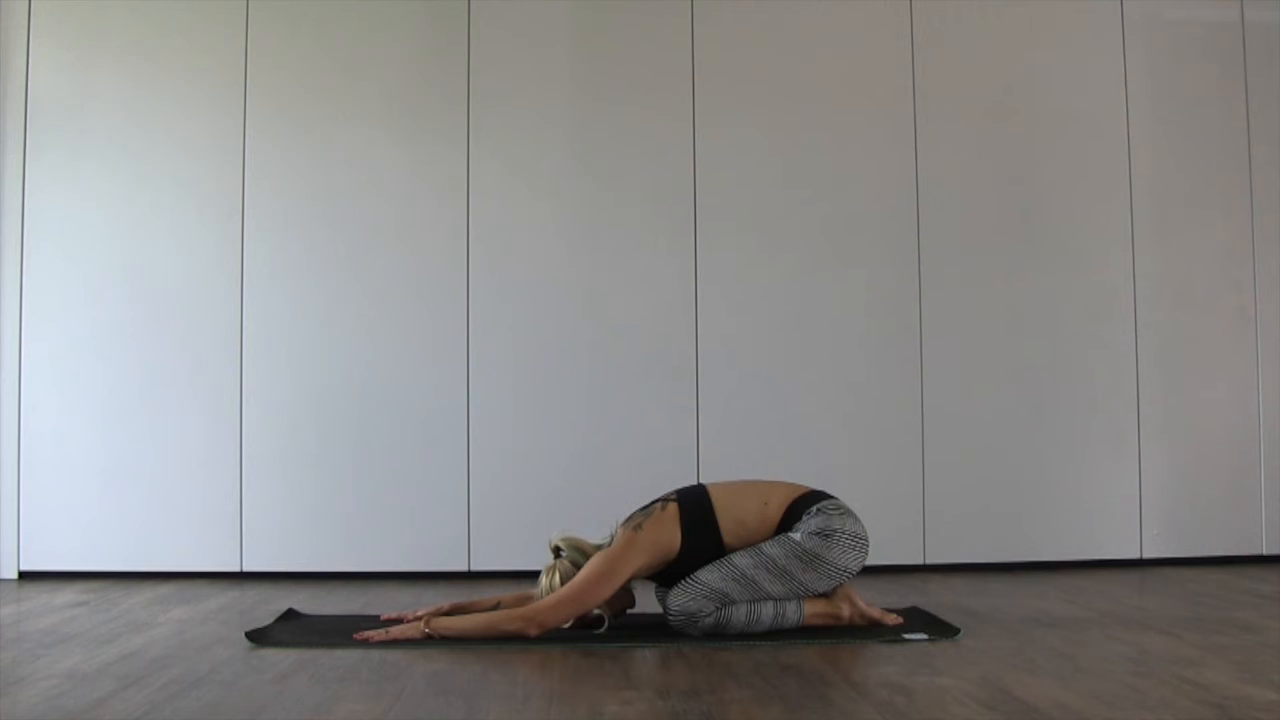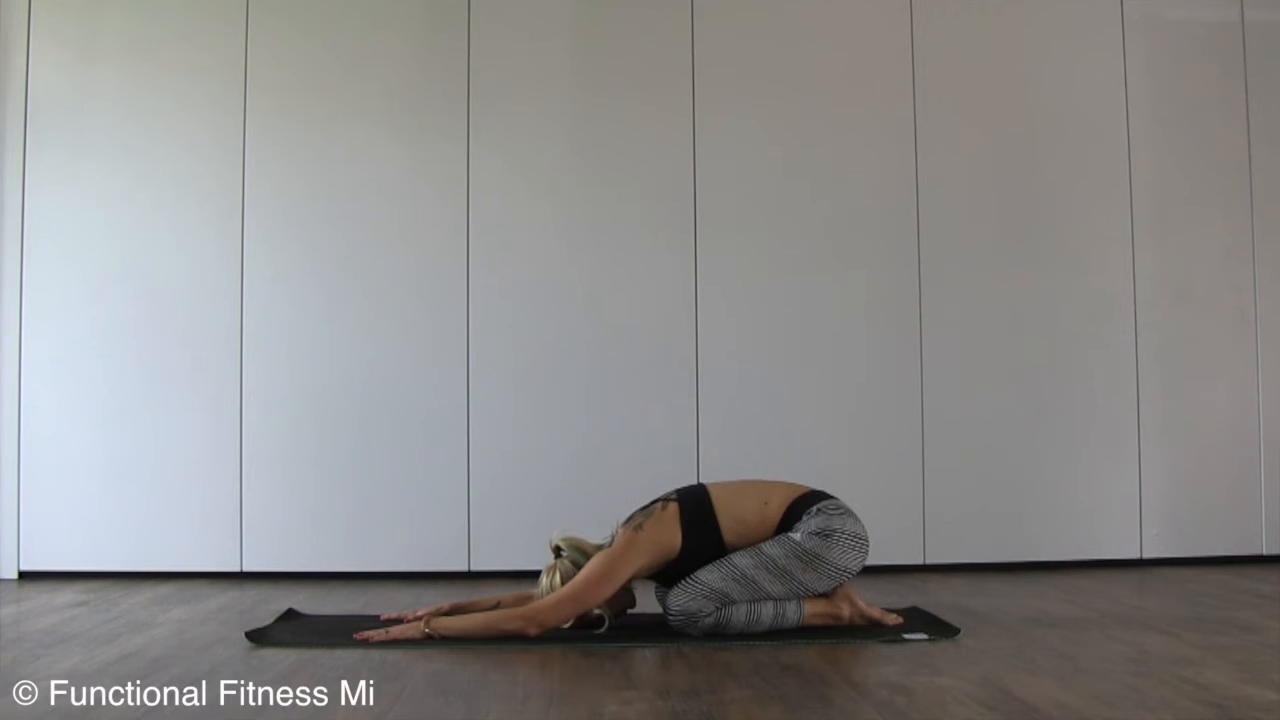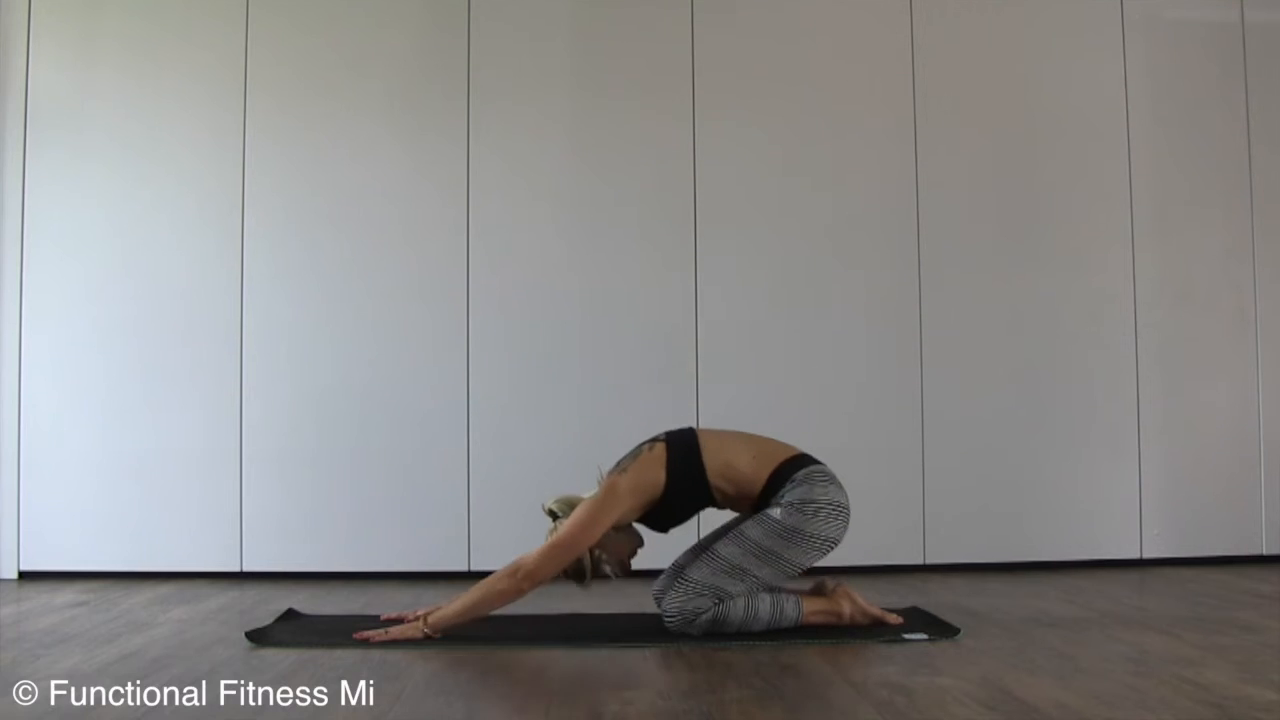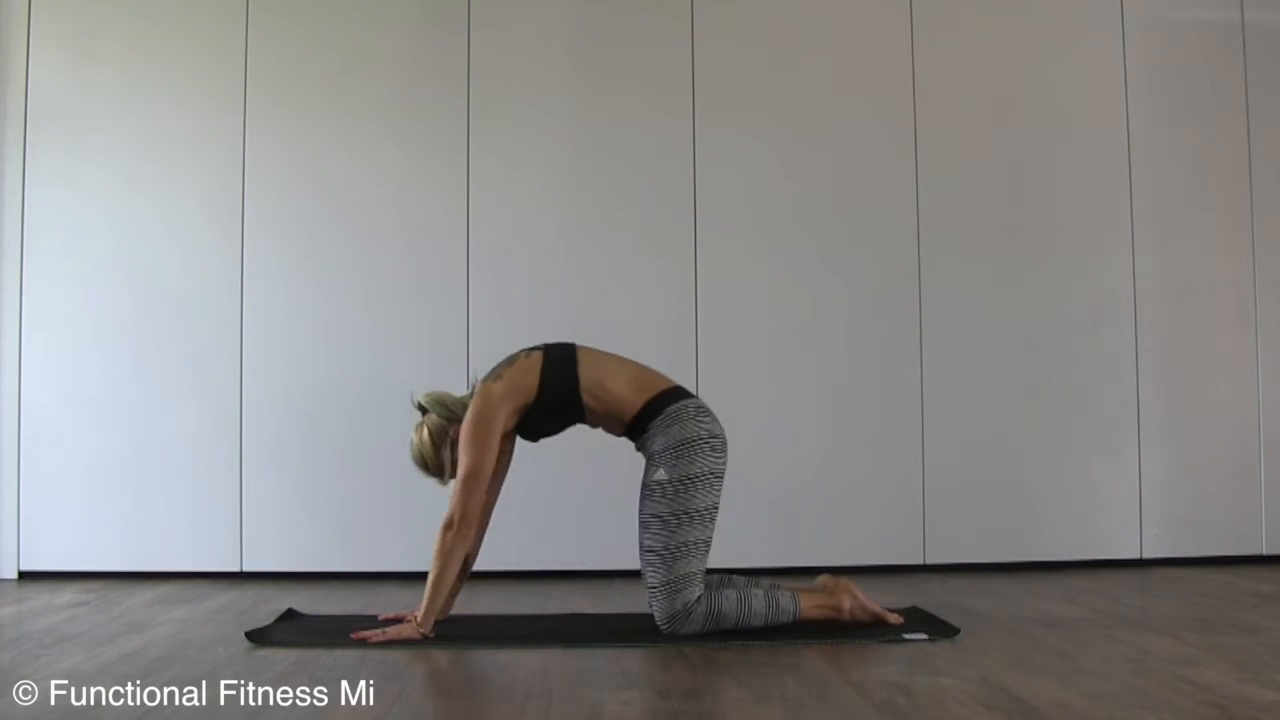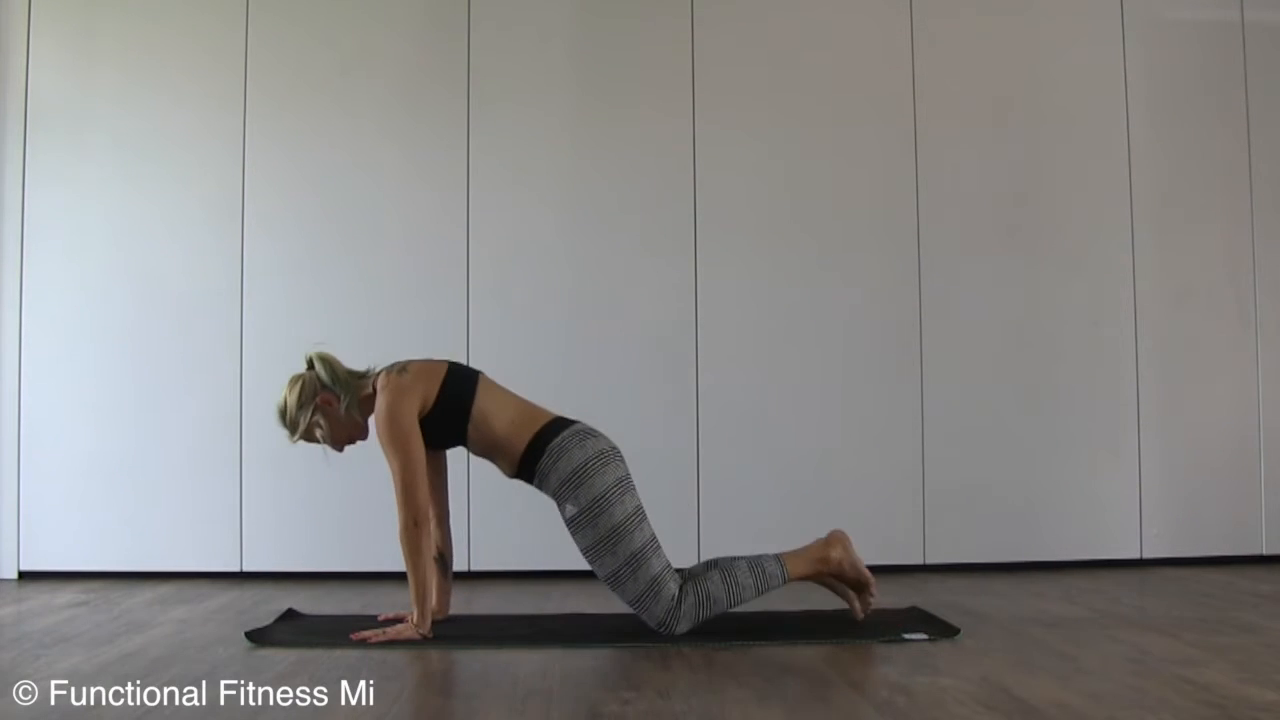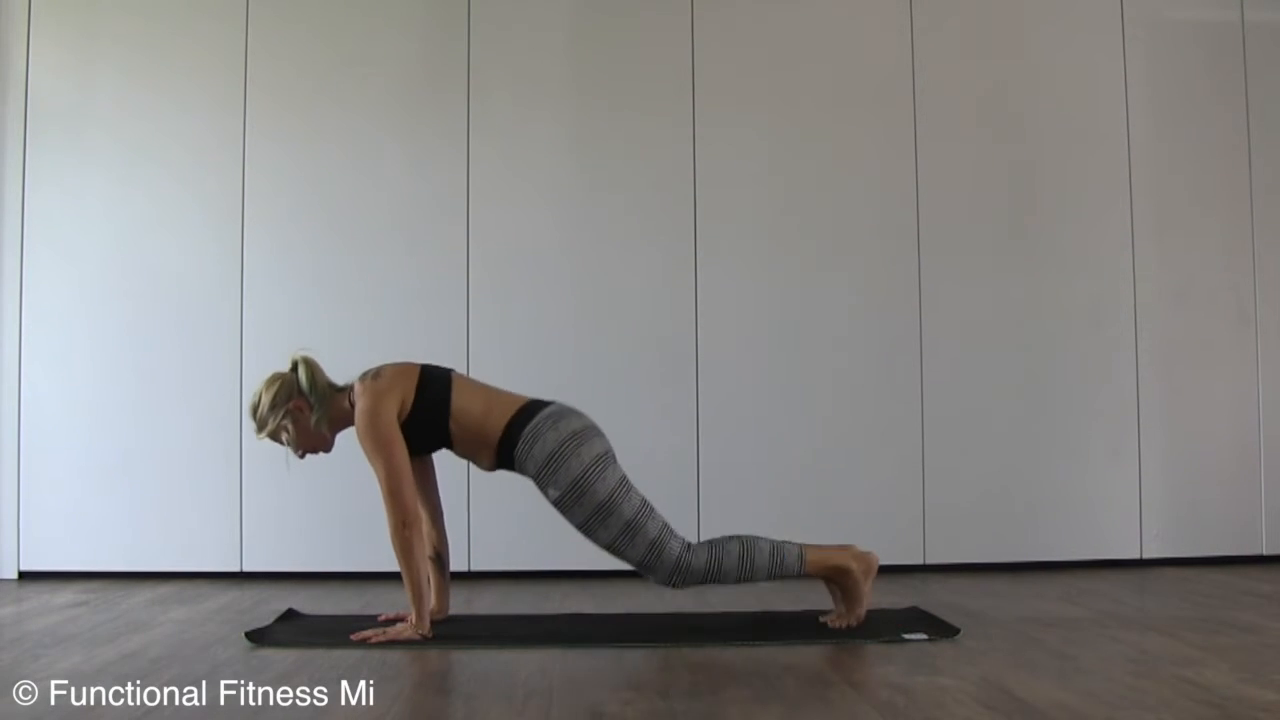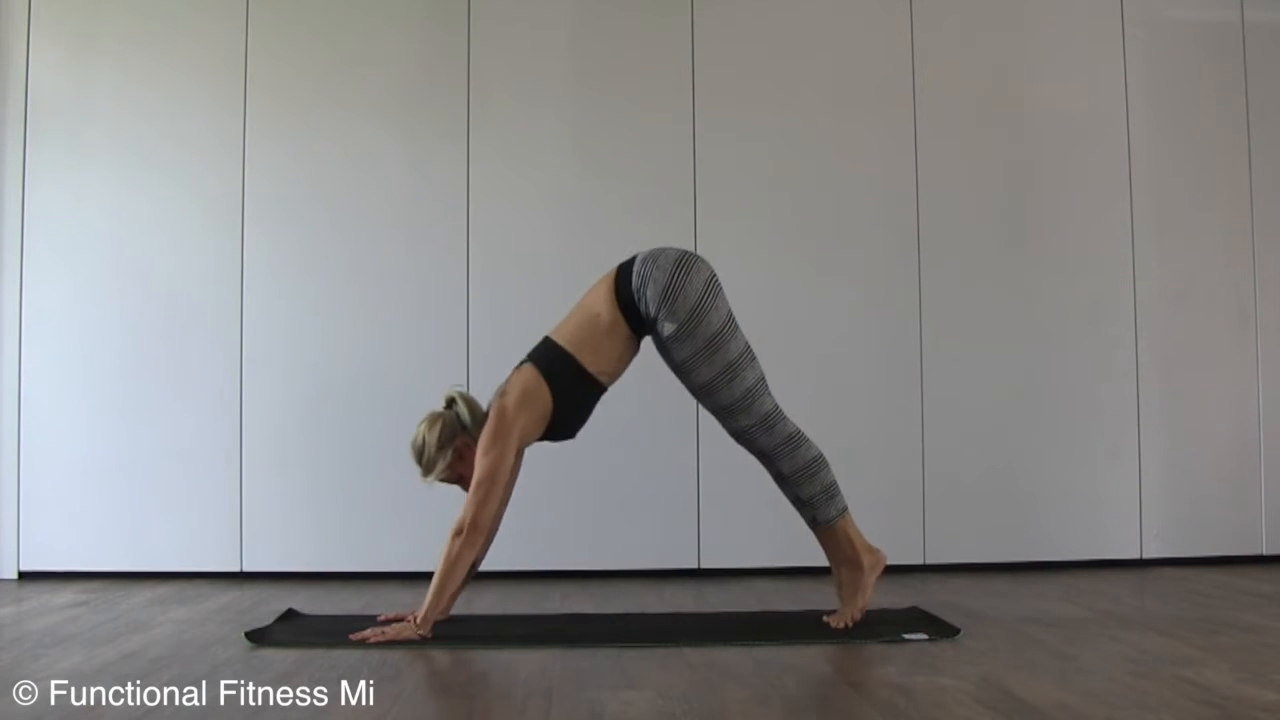
dt=0.7s
person 1, frame 1
left shoulder: (628, 552)
right shoulder: (630, 543)
left elbow: (532, 619)
right elbow: (539, 596)
left wrist: (429, 627)
right wrist: (449, 606)
left hip: (828, 530)
right hip: (813, 526)
left knee: (688, 608)
right knee: (677, 591)
left ankle: (831, 609)
right ankle: (825, 595)
person 1, frame 2
left shoulder: (628, 552)
right shoulder: (629, 544)
left elbow: (531, 621)
right elbow: (538, 596)
left wrist: (429, 627)
right wrist: (446, 606)
left hip: (829, 531)
right hip: (811, 527)
left knee: (688, 608)
right knee: (675, 591)
left ankle: (831, 609)
right ankle: (822, 595)
person 1, frame 3
left shoulder: (615, 496)
right shoulder: (622, 496)
left elbow: (524, 577)
right elbow: (531, 565)
left wrist: (428, 627)
right wrist: (439, 609)
left hip: (811, 501)
right hip: (794, 501)
left knee: (684, 608)
right knee: (673, 593)
left ankle: (832, 610)
right ankle: (819, 596)
person 1, frame 4
left shoulder: (488, 407)
right shoulder: (498, 411)
left elbow: (459, 522)
right elbow: (475, 521)
left wrist: (422, 621)
right wrist: (436, 607)
left hip: (681, 436)
right hip: (677, 433)
left knee: (679, 612)
right knee: (677, 589)
left ankle: (830, 603)
right ankle: (817, 593)
person 1, frame 5
left shoulder: (391, 397)
right shoulder: (411, 402)
left elbow: (416, 519)
right elbow: (433, 515)
left wrist: (420, 620)
right wrist: (436, 603)
left hip: (575, 466)
right hip: (579, 459)
left knee: (669, 611)
right knee: (665, 595)
left ankle: (819, 558)
right ankle: (815, 559)
person 1, frame 6
left shoulder: (369, 404)
right shoulder: (390, 410)
left elbow: (404, 521)
right elbow: (429, 515)
left wrist: (416, 617)
right wrist: (436, 603)
left hip: (558, 443)
right hip: (555, 437)
left knee: (674, 562)
right knee: (672, 562)
left ankle: (846, 563)
right ankle: (831, 560)
person 1, frame 7
left shoulder: (508, 421)
right shoulder: (504, 422)
left elbow: (469, 529)
right elbow: (481, 526)
left wrist: (422, 622)
right wrist: (435, 606)
left hip: (667, 285)
right hip: (657, 294)
left knee: (760, 424)
right knee: (755, 430)
left ankle: (856, 553)
right ankle: (847, 556)
